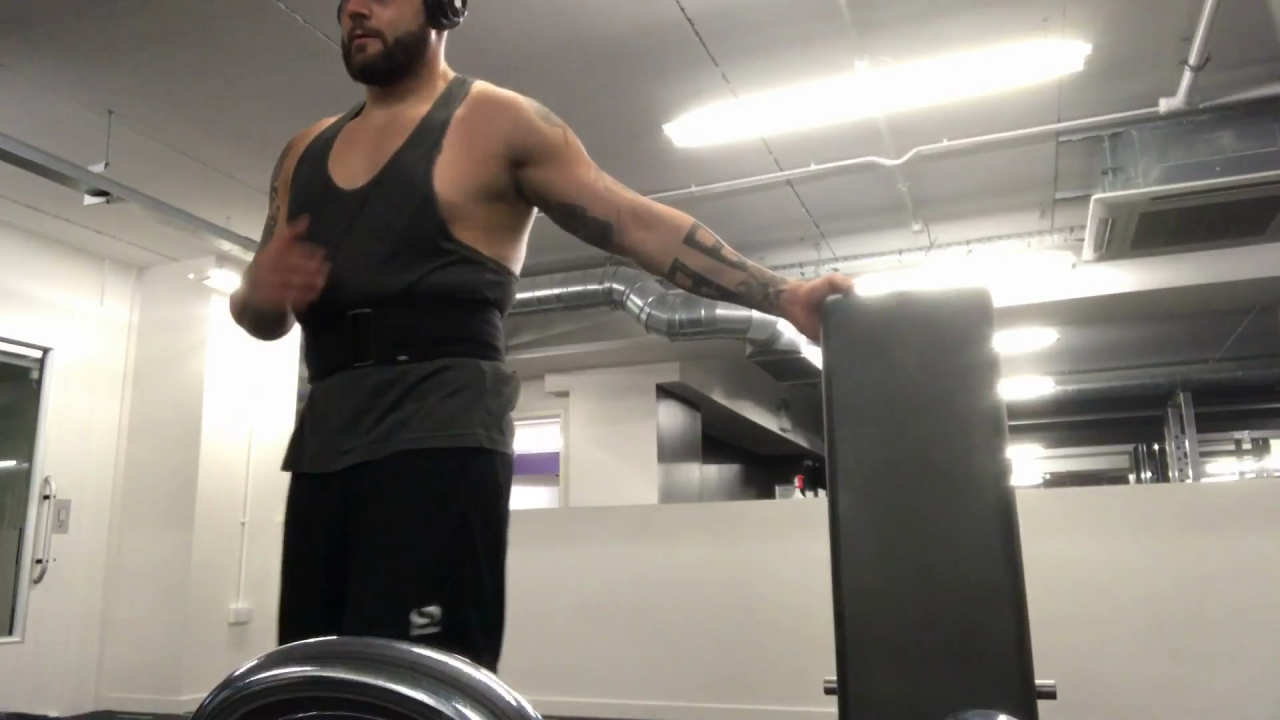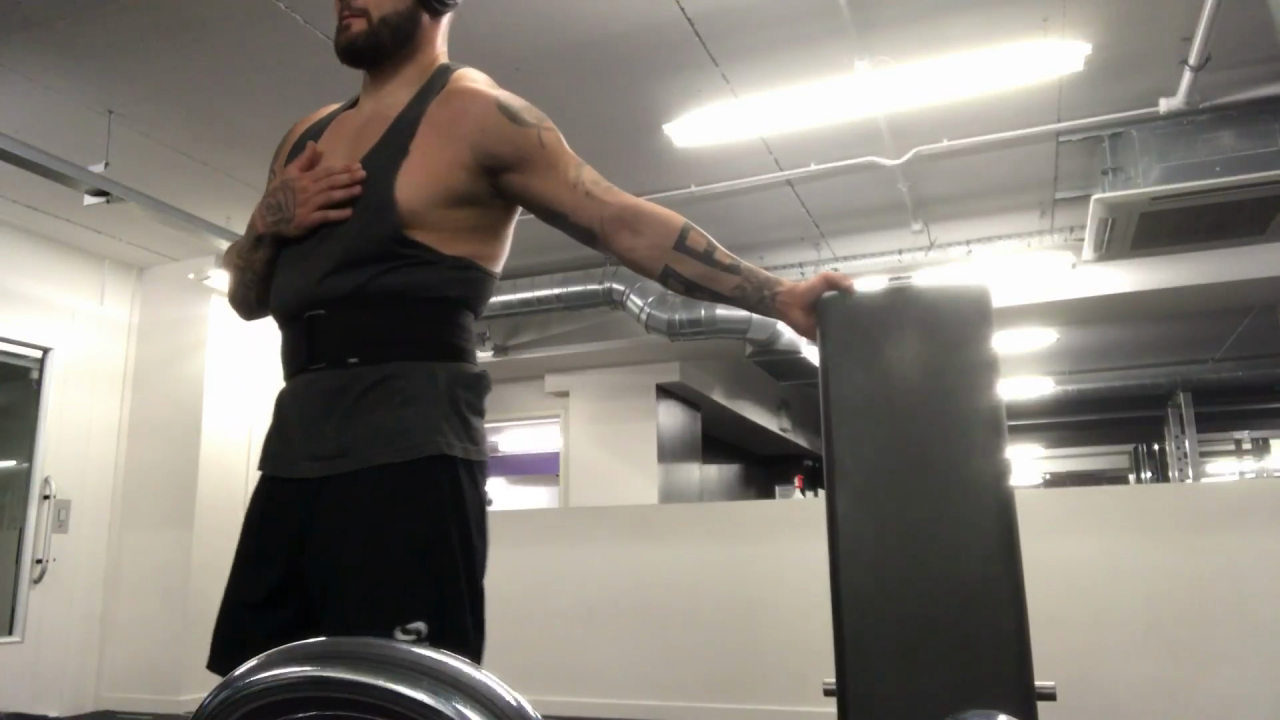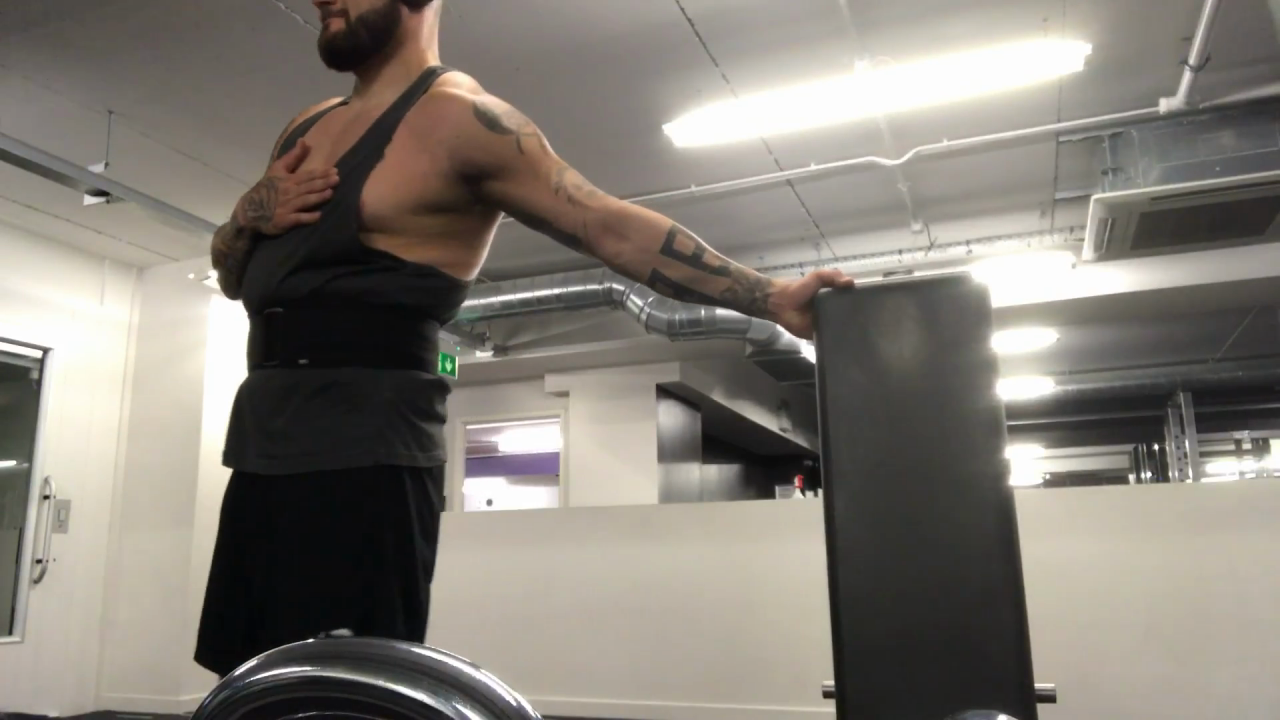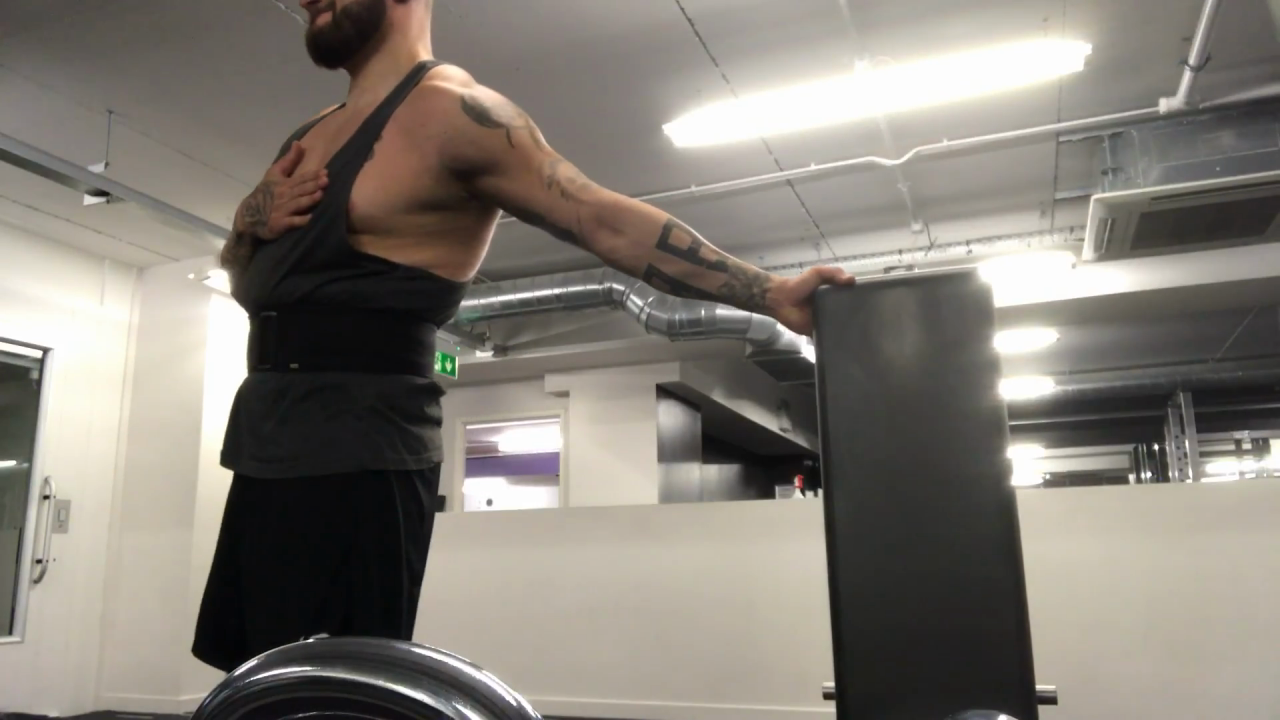
dt=0.3s
person 1, frame 1
left shoulder: (495, 122)
right shoulder: (306, 151)
left elbow: (636, 224)
right elbow: (260, 305)
left wrist: (782, 295)
right wrist: (259, 292)
left hip: (442, 443)
right hip: (325, 444)
person 1, frame 2
left shoulder: (475, 115)
right shoulder: (306, 137)
left elbow: (626, 223)
right elbow: (246, 296)
left wrist: (779, 296)
right wrist: (270, 219)
left hip: (406, 450)
right hip: (298, 448)
person 1, frame 3
left shoulder: (459, 120)
right shoulder: (306, 129)
left elbow: (611, 227)
right elbow: (232, 276)
left wrist: (770, 297)
right wrist: (250, 212)
left hip: (361, 457)
right hip: (266, 453)
person 1, frame 4
left shoulder: (451, 113)
right shoulder: (315, 135)
left elbow: (608, 222)
right elbow: (247, 282)
left wrist: (769, 292)
right wrist: (249, 218)
left hip: (354, 460)
right hip: (270, 453)
